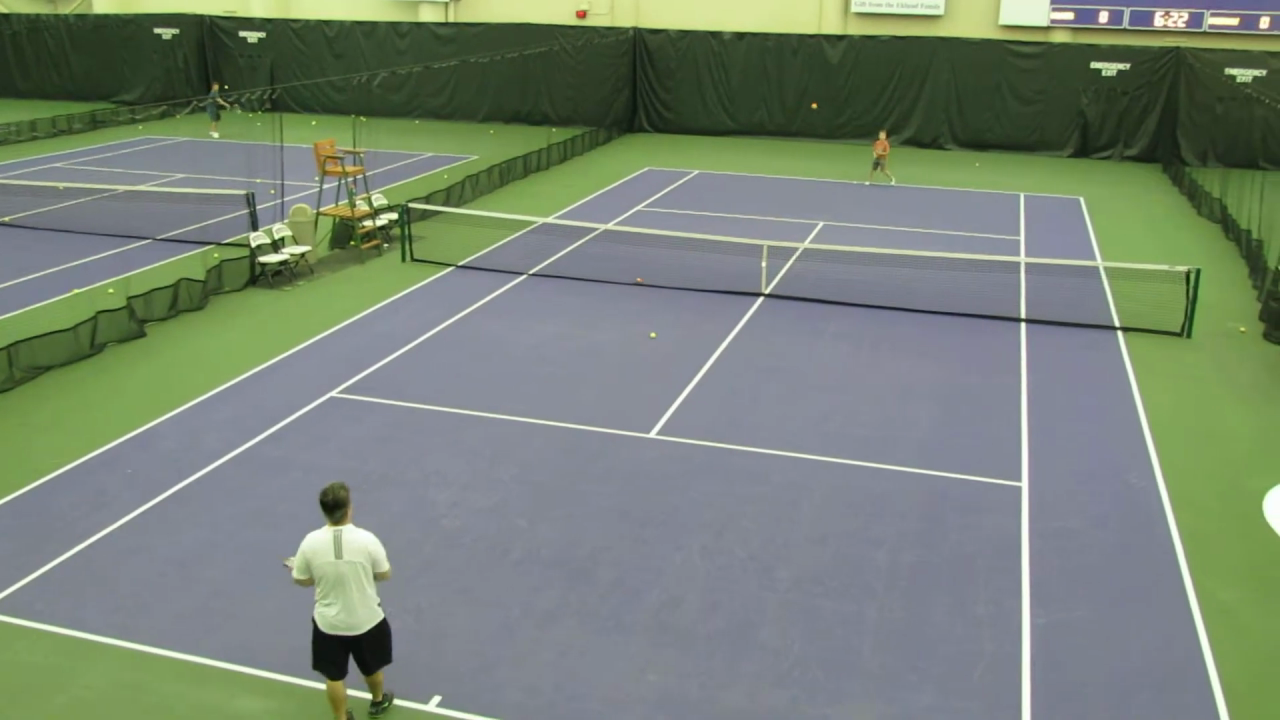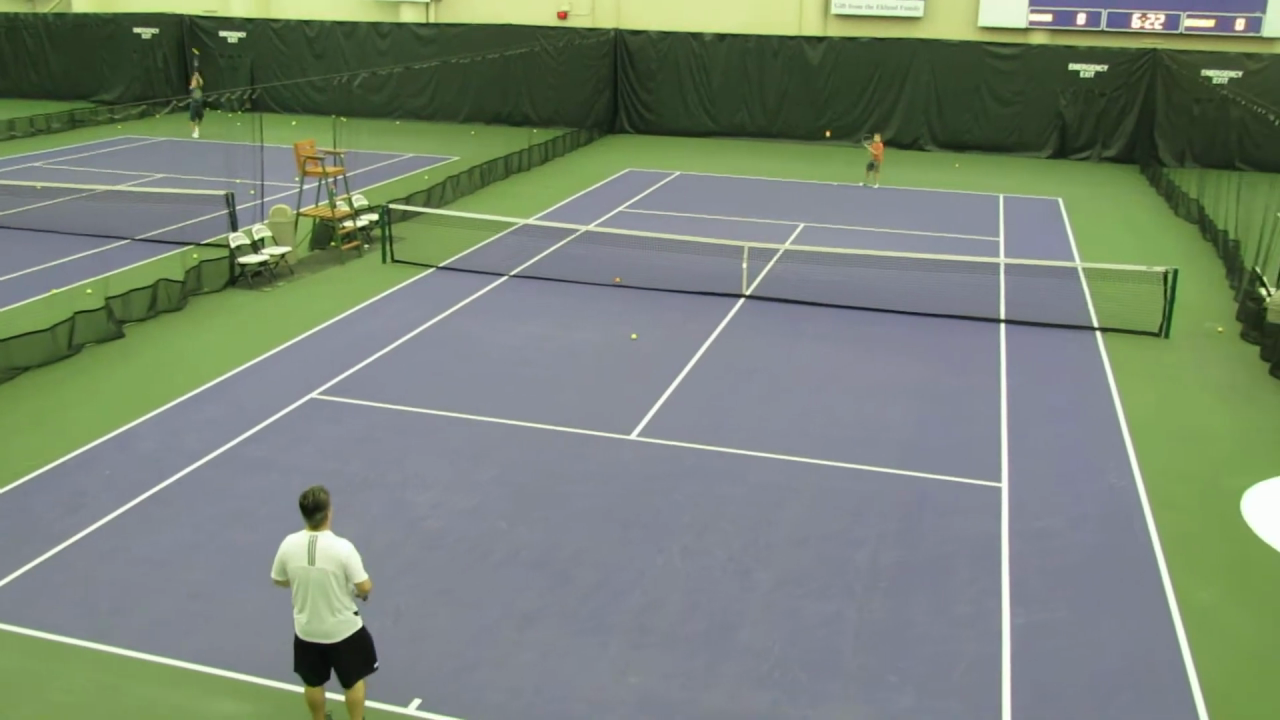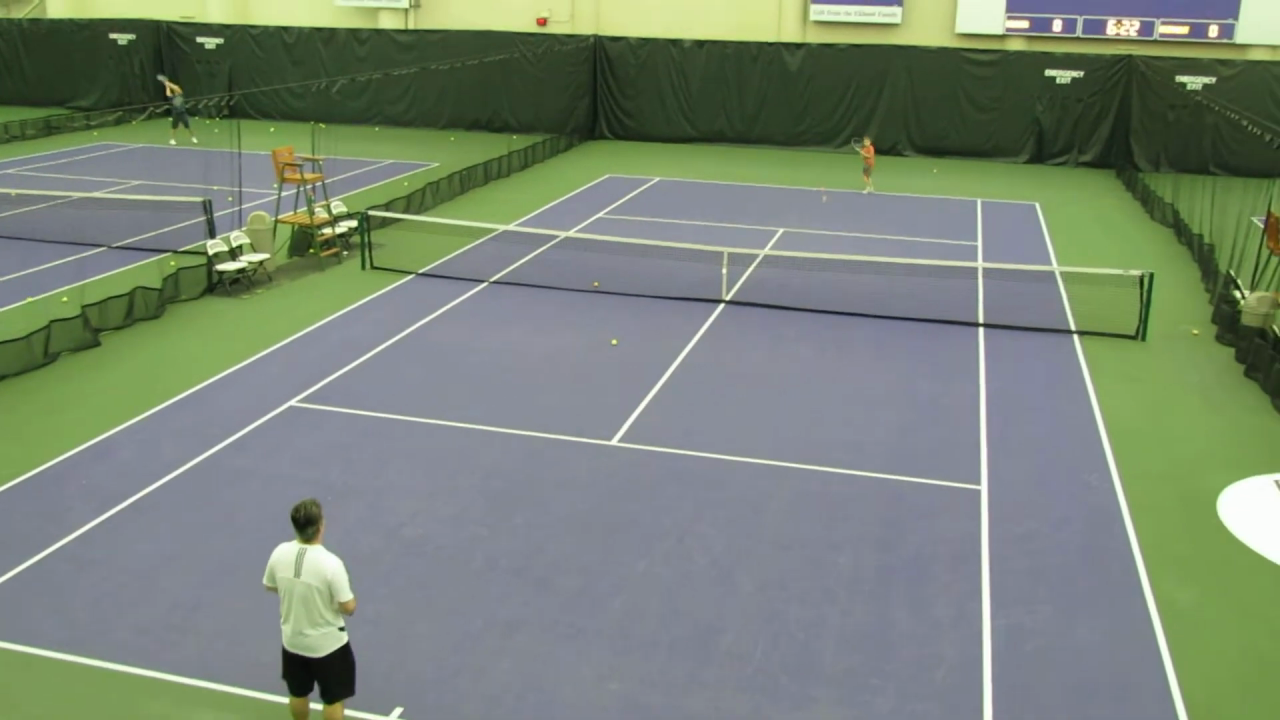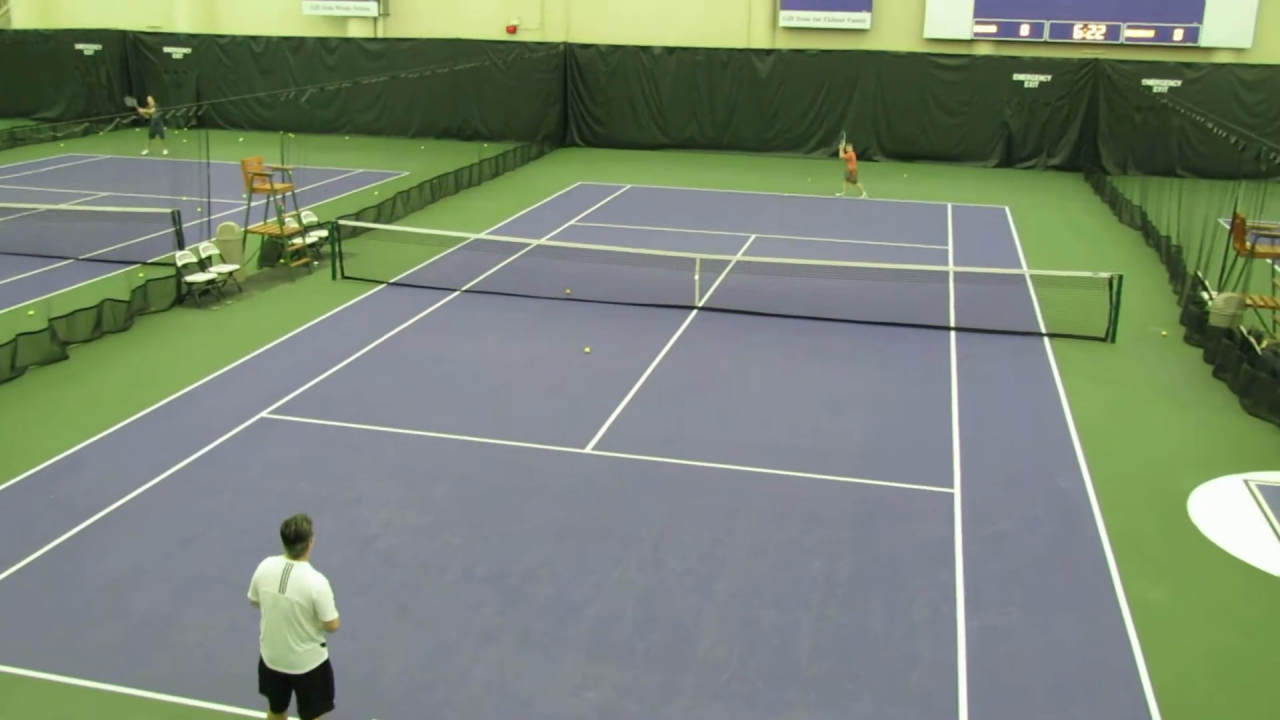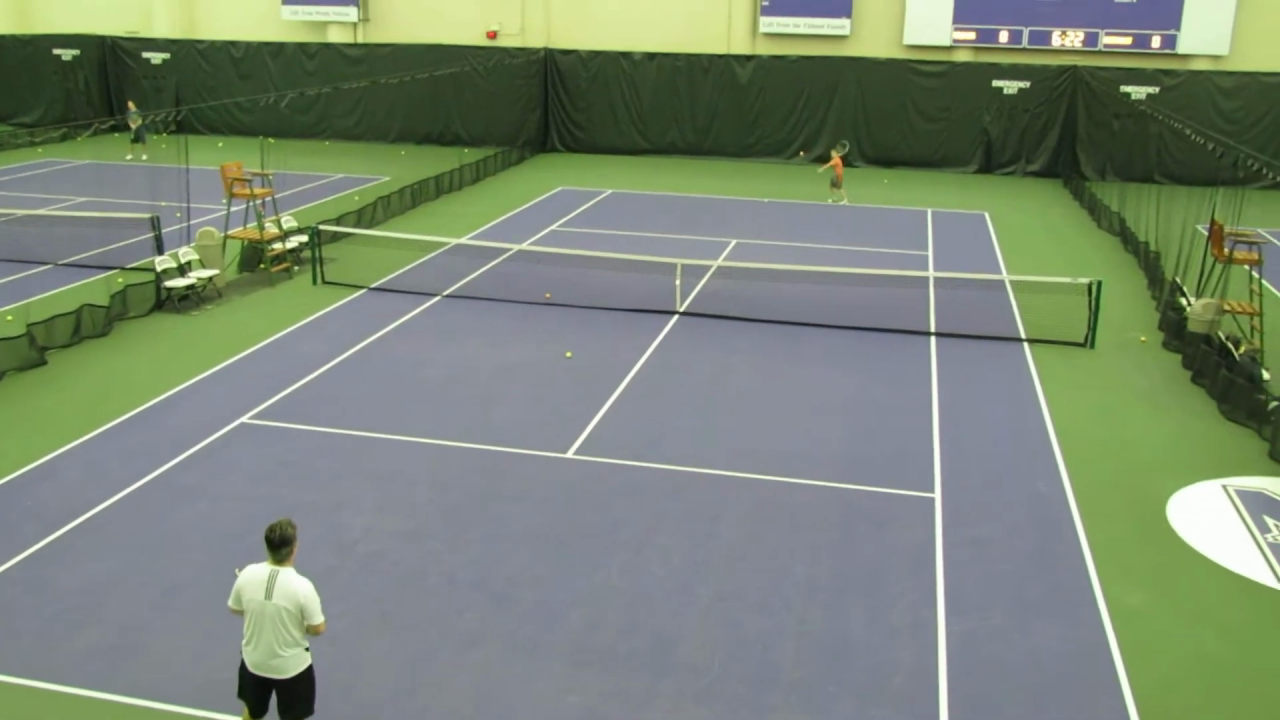
dt=0.3s
person 1, frame 1
left shoulder: (311, 542)
right shoulder: (366, 539)
left elbow: (300, 579)
right elbow: (385, 575)
left hip: (329, 623)
right hip: (366, 620)
left knee: (334, 676)
right knee: (373, 667)
right ankle: (378, 701)
person 1, frame 2
left shoulder: (289, 544)
right shoulder: (342, 548)
left elbow: (279, 580)
right elbow: (365, 588)
right wrist: (359, 593)
left hip: (307, 630)
right hip: (344, 629)
left knee: (313, 682)
right knee: (354, 680)
person 1, frame 3
left shoulder: (280, 553)
right shoulder: (330, 563)
left elbow: (270, 586)
right elbow: (348, 607)
left hip: (292, 641)
right hip: (328, 645)
left knee: (298, 694)
right knee: (333, 700)
person 1, frame 4
left shoulder: (265, 567)
right shoulder: (315, 581)
left elbow: (254, 601)
right elbow: (332, 625)
left hip: (271, 656)
right hip: (307, 662)
person 1, frame 5
left shoulder: (247, 575)
right shoulder: (302, 587)
left elbow: (235, 609)
right elbow: (317, 629)
left hip: (254, 661)
right hip: (291, 667)
